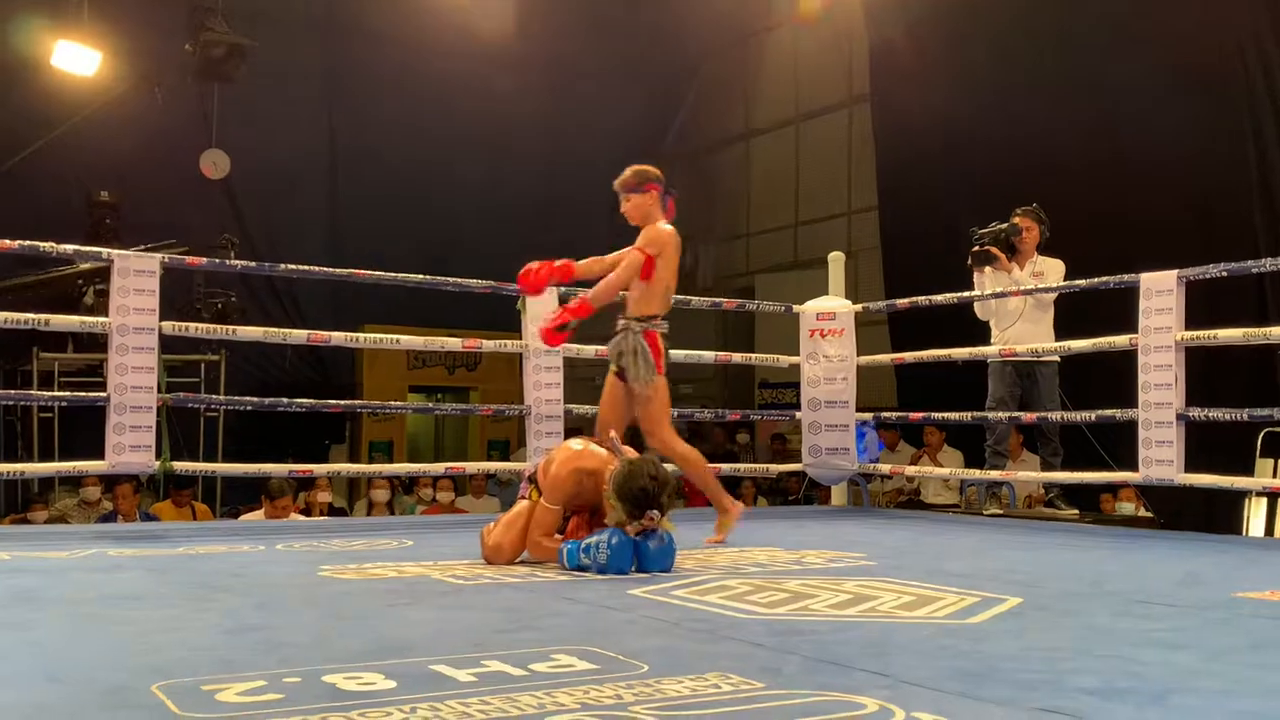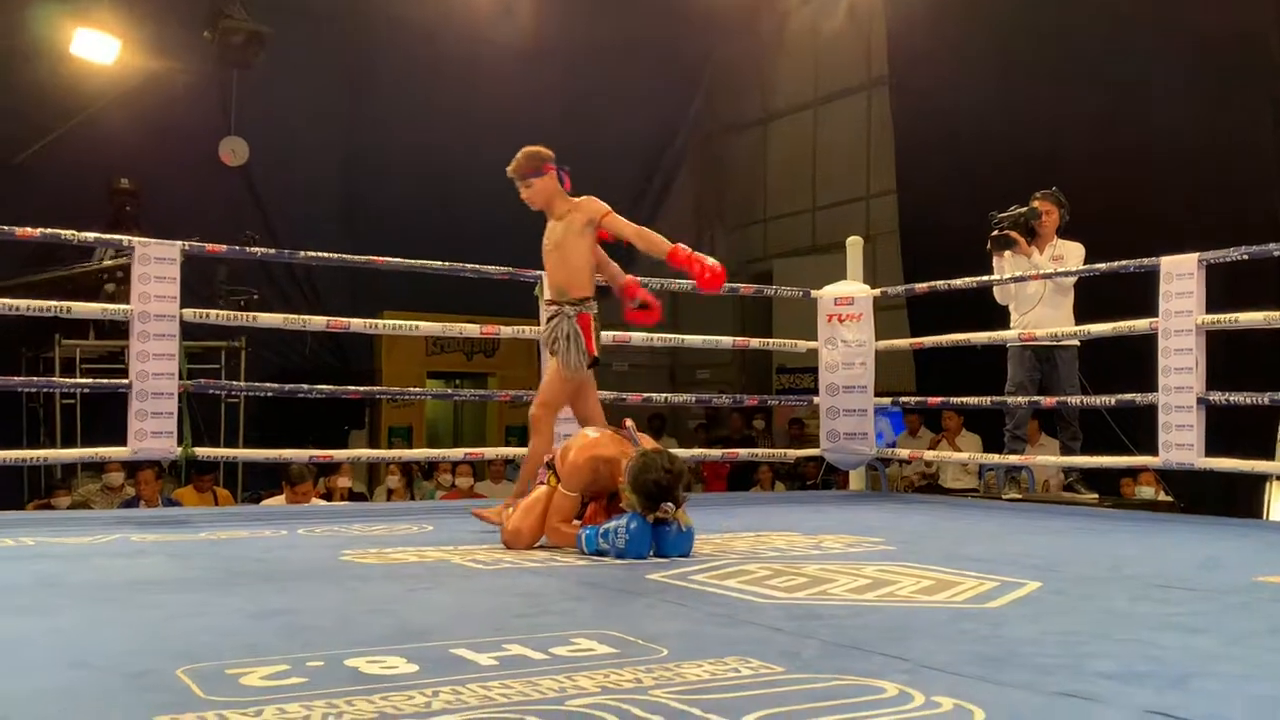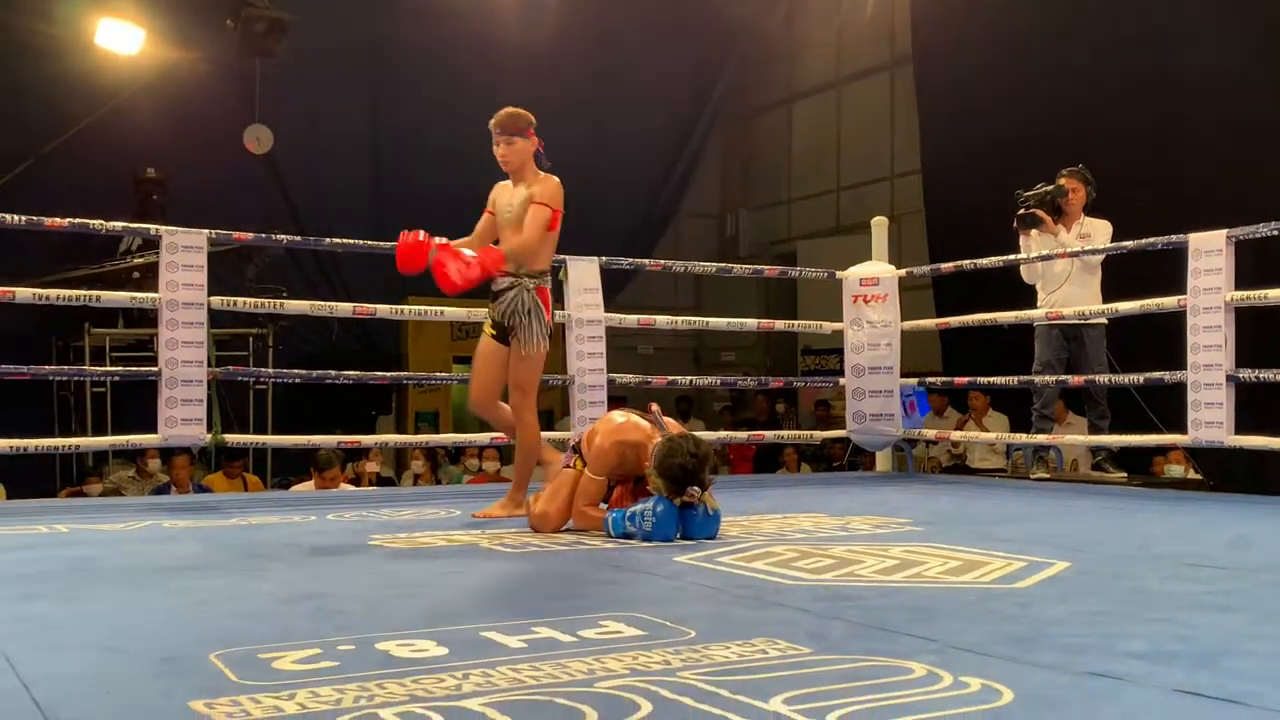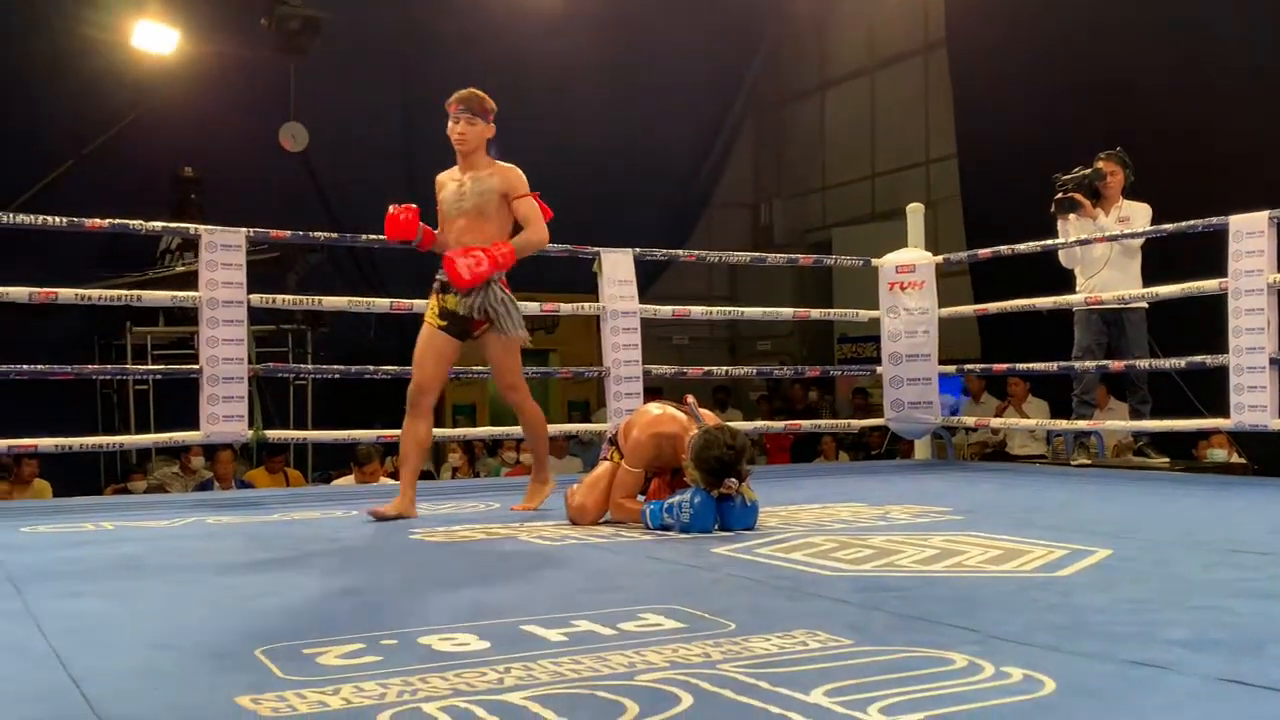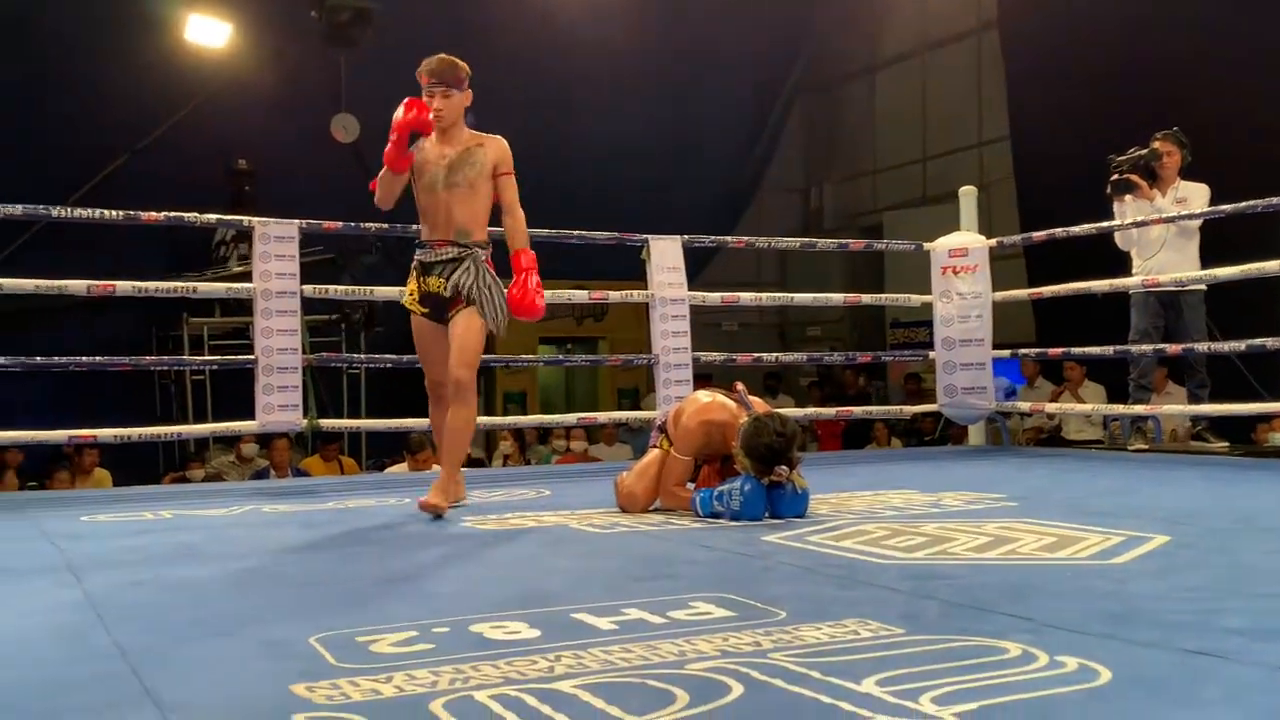
dt=0.4s
person 1, frame 1
left shoulder: (659, 232)
right shoulder: (655, 237)
left elbow: (617, 280)
right elbow: (607, 263)
left wrist: (572, 312)
right wrist: (557, 270)
left hip: (643, 340)
right hip: (636, 339)
left knee: (661, 441)
right knee: (604, 438)
left ankle: (724, 505)
person 1, frame 2
left shoulder: (586, 209)
right shoulder: (552, 222)
left elbow: (636, 234)
left wrist: (683, 256)
right wrist: (631, 292)
left hip: (577, 323)
right hip: (559, 322)
left knee: (541, 415)
right knee: (590, 421)
left ankle: (514, 506)
person 1, frame 3
left shoulder: (547, 185)
right shoulder: (498, 192)
left elbow: (526, 241)
right elbow: (477, 245)
left wrist: (479, 263)
right wrist: (436, 248)
left hip: (529, 297)
right hip: (499, 299)
left knee: (520, 403)
right knee: (481, 401)
left ankle: (517, 497)
right ankle: (544, 456)
person 1, frame 4
left shoulder: (507, 176)
right shoulder: (442, 181)
left elbow: (538, 233)
left wrist: (489, 257)
right wrist: (416, 235)
left hip: (487, 296)
right hip: (445, 292)
left knee: (515, 394)
right knee: (419, 395)
left ankle: (542, 473)
right ankle: (407, 496)
person 1, frame 5
left shoulder: (493, 148)
right shoulder: (415, 148)
left elbow: (512, 213)
right elbow: (383, 200)
left wrist: (527, 270)
right wrist: (400, 144)
left hip: (472, 269)
right hip: (425, 270)
left knee: (460, 380)
right knee: (437, 385)
left ankle: (444, 487)
right ankle: (452, 479)
person 2, frame 1
left shoulder: (1053, 266)
right shoulder: (994, 269)
left elbow: (1045, 297)
right elbow: (984, 313)
left wrist: (1011, 270)
right wrist: (979, 274)
left hip: (1042, 359)
right hip: (1003, 358)
left knee: (1048, 427)
right knee: (997, 426)
left ankle: (1052, 492)
person 2, frame 2
left shoulder: (1073, 250)
right shoulder: (1014, 252)
left elbow: (1065, 281)
right elbow: (1003, 298)
left wrist: (1031, 255)
right wrist: (999, 258)
left hip: (1062, 342)
right hip: (1023, 342)
left knee: (1068, 411)
right knee: (1017, 410)
left ankle: (1072, 476)
right ankle: (1012, 477)
person 2, frame 3
left shoulder: (1100, 227)
right shoulder: (1040, 231)
left elbow: (1092, 258)
right elbow: (1030, 276)
left wrist: (1057, 233)
right wrist: (1025, 236)
left hip: (1089, 321)
right hip: (1050, 321)
left knee: (1096, 390)
right knee: (1045, 390)
left ankle: (1100, 456)
right ankle: (1040, 457)
person 2, frame 4
left shoulder: (1139, 210)
right shoulder: (1079, 215)
left elbow: (1132, 242)
right elbow: (1069, 261)
left wrist: (1095, 217)
right wrist: (1063, 221)
left hip: (1129, 305)
right hip: (1089, 305)
left knee: (1137, 374)
right knee: (1085, 375)
left ankle: (1142, 441)
right ankle: (1081, 442)
person 2, frame 5
left shoulder: (1197, 191)
right shoulder: (1135, 196)
left elbow: (1189, 223)
right elbow: (1125, 243)
left wrist: (1152, 198)
right wrist: (1120, 203)
left hip: (1187, 288)
right hip: (1146, 288)
left knee: (1195, 357)
right knee: (1141, 358)
left ankle: (1200, 425)
right ankle: (1138, 428)
person 3, frame 1
left shoulder: (641, 473)
right shoulder: (567, 473)
right elbow: (535, 541)
left wrist: (653, 527)
left hip: (588, 505)
right hip: (543, 491)
right knee: (498, 551)
right ankle: (497, 527)
person 3, frame 2
left shoulder: (658, 464)
right shoulder: (585, 461)
right elbow: (554, 528)
left wrist: (672, 517)
right wrist: (600, 539)
right hip: (561, 476)
right knee: (517, 536)
right ankle: (514, 512)
person 3, frame 3
left shoulder: (683, 445)
right shoulder: (611, 445)
right elbow: (580, 512)
left wrist: (700, 500)
right wrist: (626, 523)
left hip: (634, 473)
right hip: (587, 458)
right knee: (544, 520)
right ankle: (542, 497)
person 3, frame 4
left shoulder: (719, 436)
right shoulder: (648, 437)
right elbow: (618, 503)
left wrist: (737, 488)
left hip: (671, 464)
right hip: (625, 451)
right knee: (583, 512)
right ankle: (576, 491)
person 3, frame 5
left shoulder: (770, 424)
right shoulder: (698, 424)
right elbow: (668, 492)
left wrist: (787, 481)
right wrist: (713, 501)
left hip: (720, 450)
right hip: (674, 438)
right knee: (632, 499)
right ankle: (627, 479)
